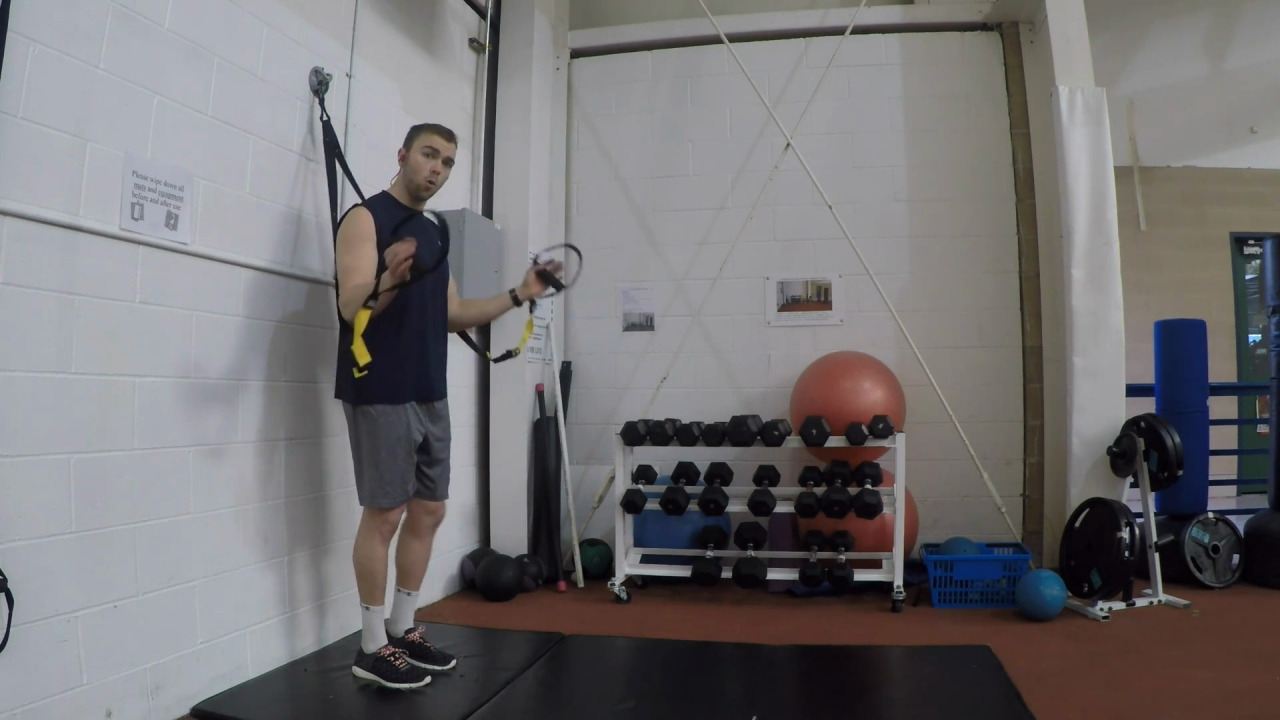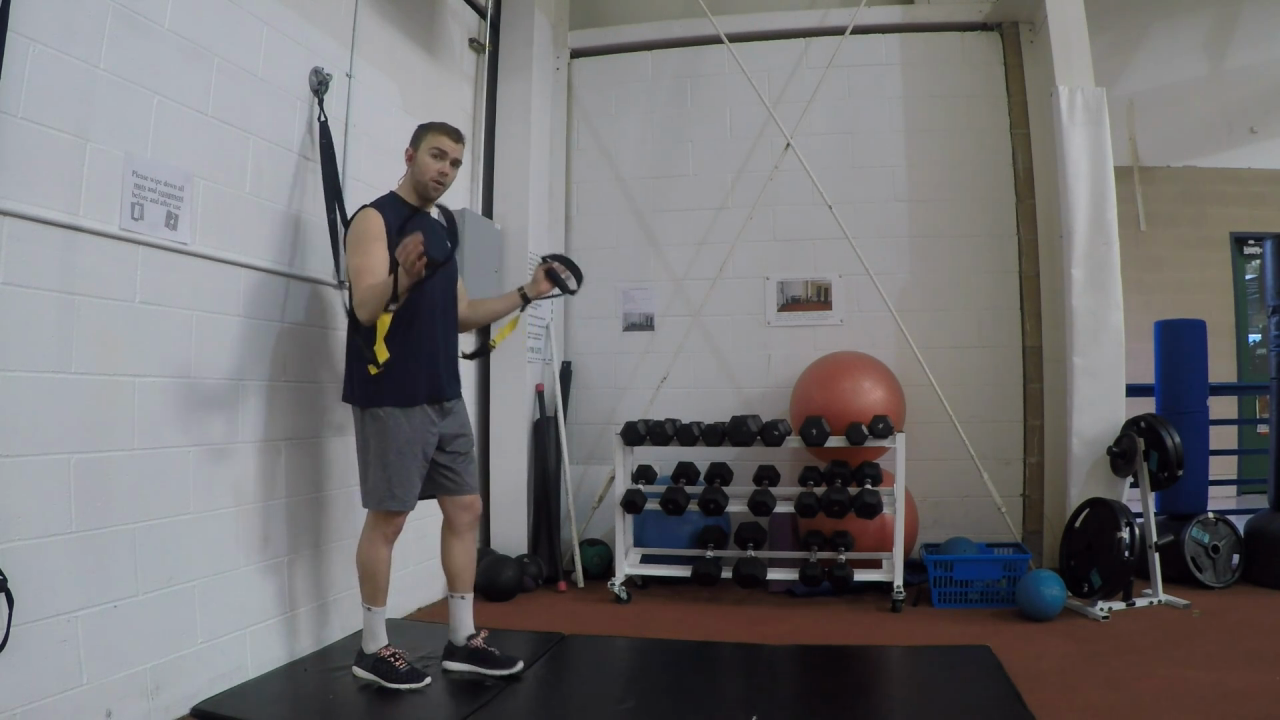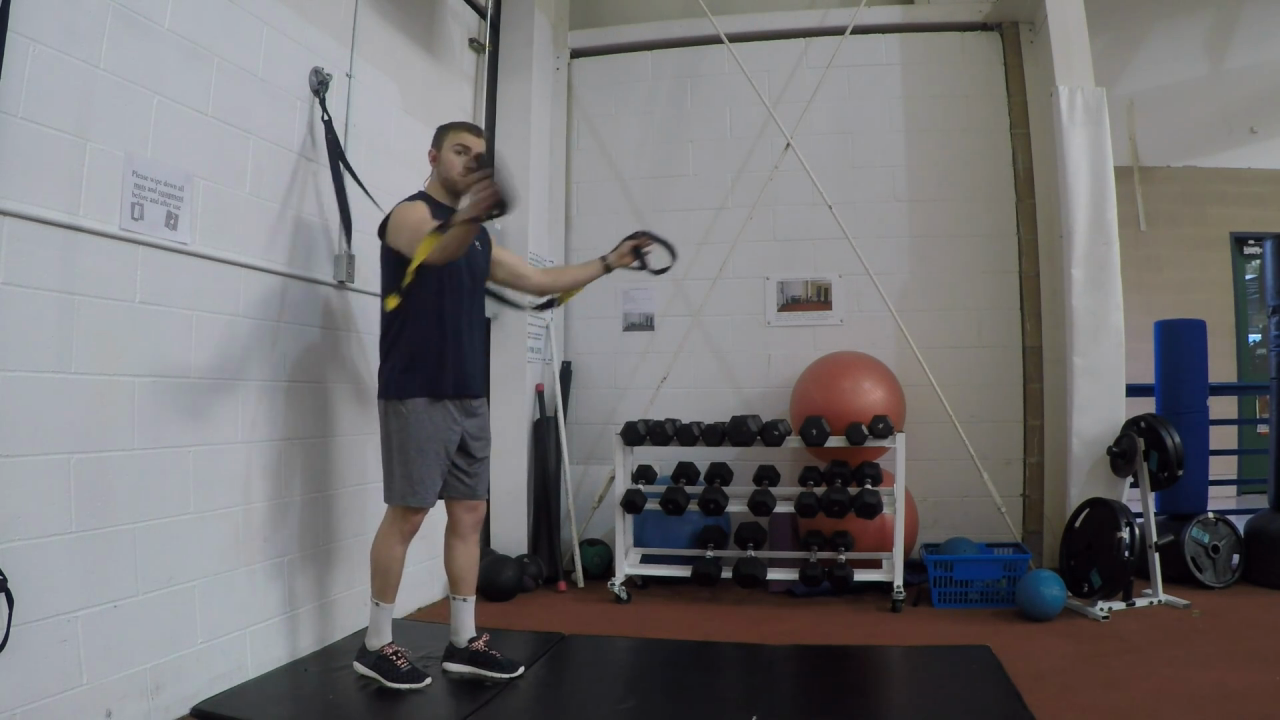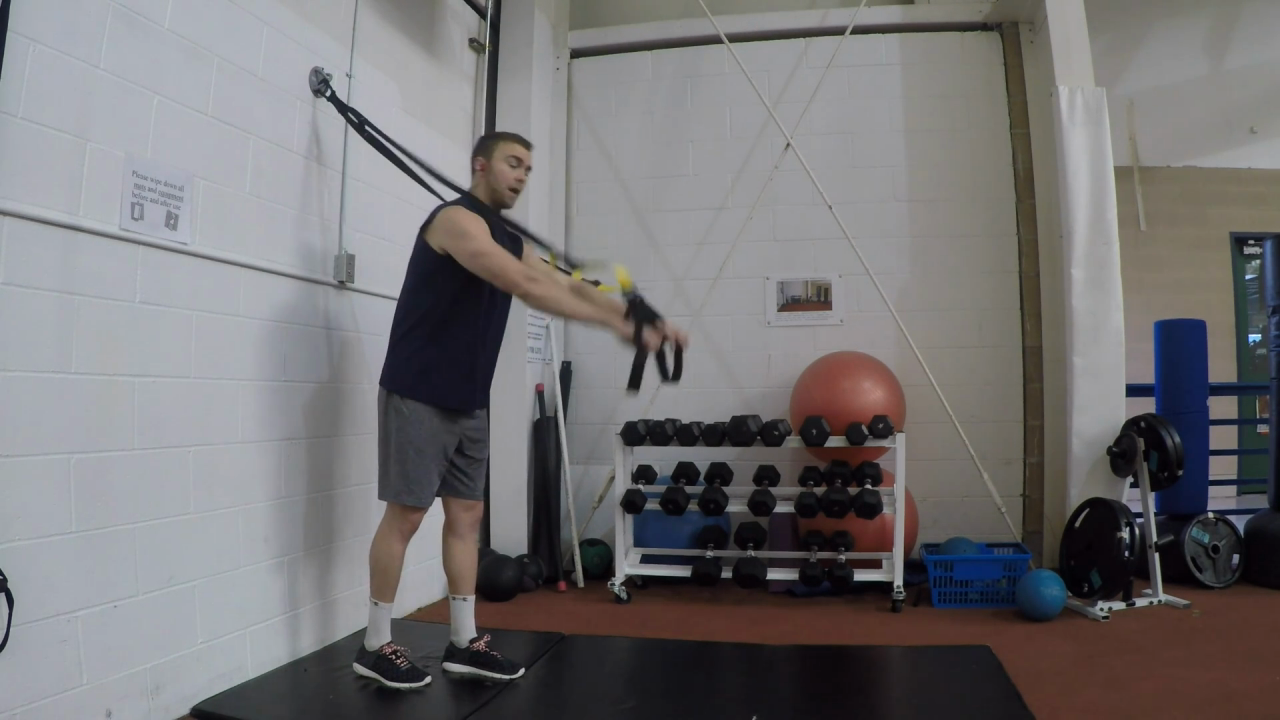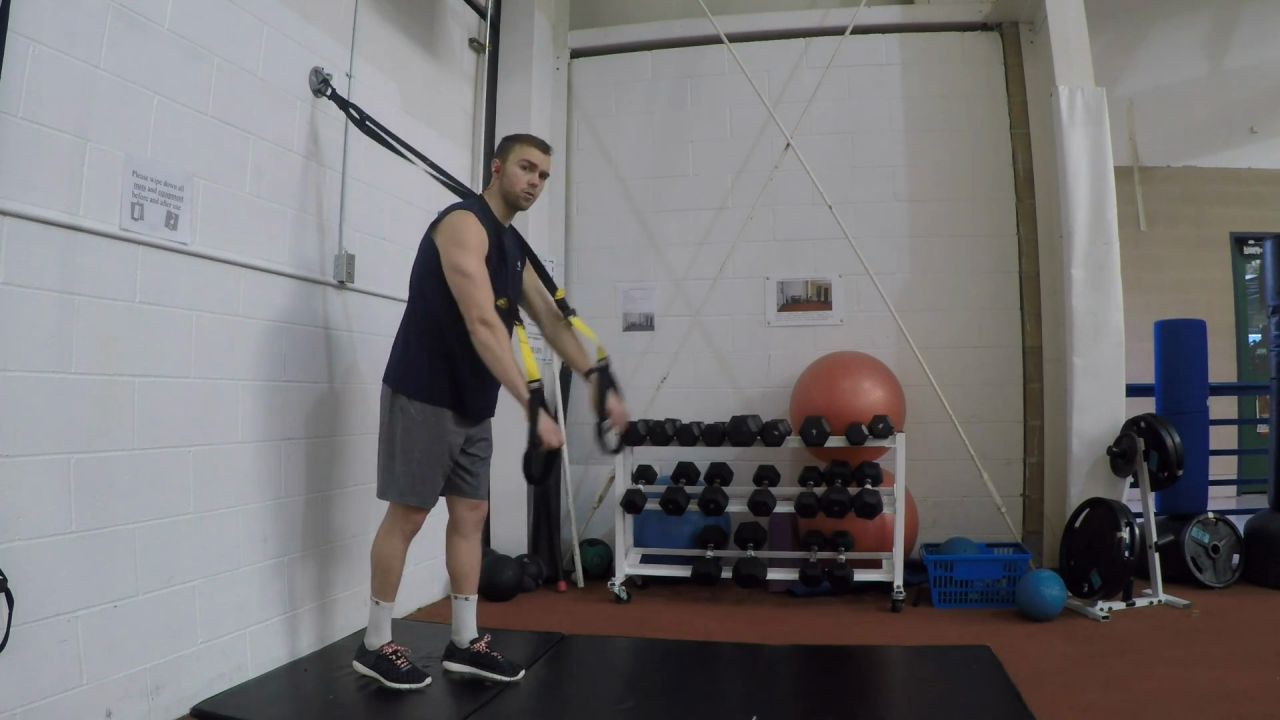
dt=0.5s
person 1, frame 1
left shoulder: (432, 231)
right shoulder: (366, 218)
left elbow: (450, 313)
right elbow: (351, 307)
left wrist: (519, 295)
right wrist: (389, 280)
left hip: (430, 394)
right hip: (381, 395)
left knee: (428, 513)
right knee: (383, 515)
left ankle: (402, 629)
right ankle: (373, 647)
person 1, frame 2
left shoulder: (441, 232)
right shoulder: (375, 220)
right elbow: (367, 308)
left wrist: (525, 294)
right wrist: (402, 279)
left hip: (444, 397)
right hip: (391, 397)
left knee: (465, 511)
right knee: (387, 518)
left ankle: (463, 638)
right ankle: (373, 647)
person 1, frame 3
left shoulder: (474, 235)
right shoulder: (410, 213)
left elbow: (537, 282)
right elbow: (437, 249)
left wrist: (608, 262)
right wrist: (475, 211)
left hip: (467, 395)
right hip: (417, 394)
left knee: (469, 515)
right knee: (406, 514)
left ankle: (463, 641)
right ankle: (376, 644)
person 1, frame 4
left shoulder: (506, 239)
right shoulder: (455, 220)
left elbow: (566, 286)
right elbow: (530, 287)
left wrist: (636, 316)
right wrist: (619, 323)
left hip: (467, 398)
right hip: (419, 393)
left knee: (467, 513)
right knee: (405, 513)
left ankle: (464, 641)
right ankle: (376, 645)
person 1, frame 5
left shoulder: (513, 245)
right shoulder: (463, 225)
left elbow: (552, 321)
right elbow: (483, 323)
left wrist: (599, 384)
right wrist: (534, 406)
left hip: (471, 401)
right hip: (424, 395)
left knee: (471, 514)
right knee: (407, 512)
left ankle: (465, 642)
right ankle: (376, 645)
